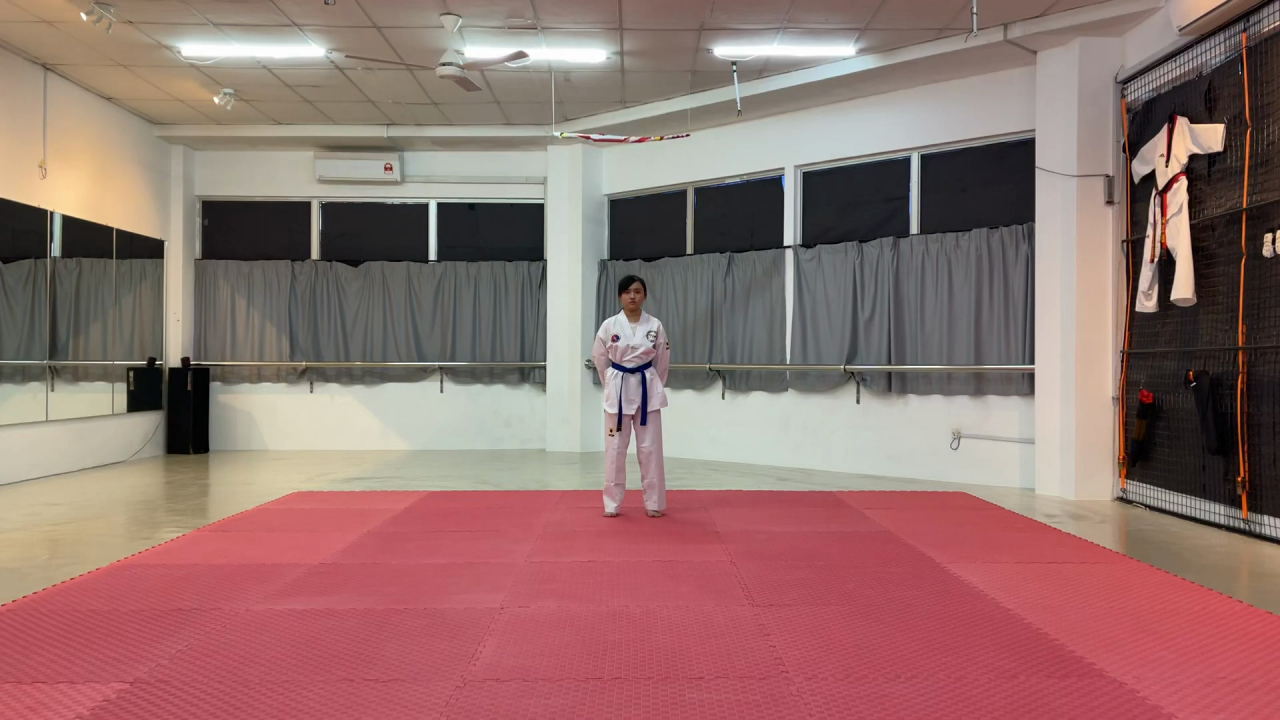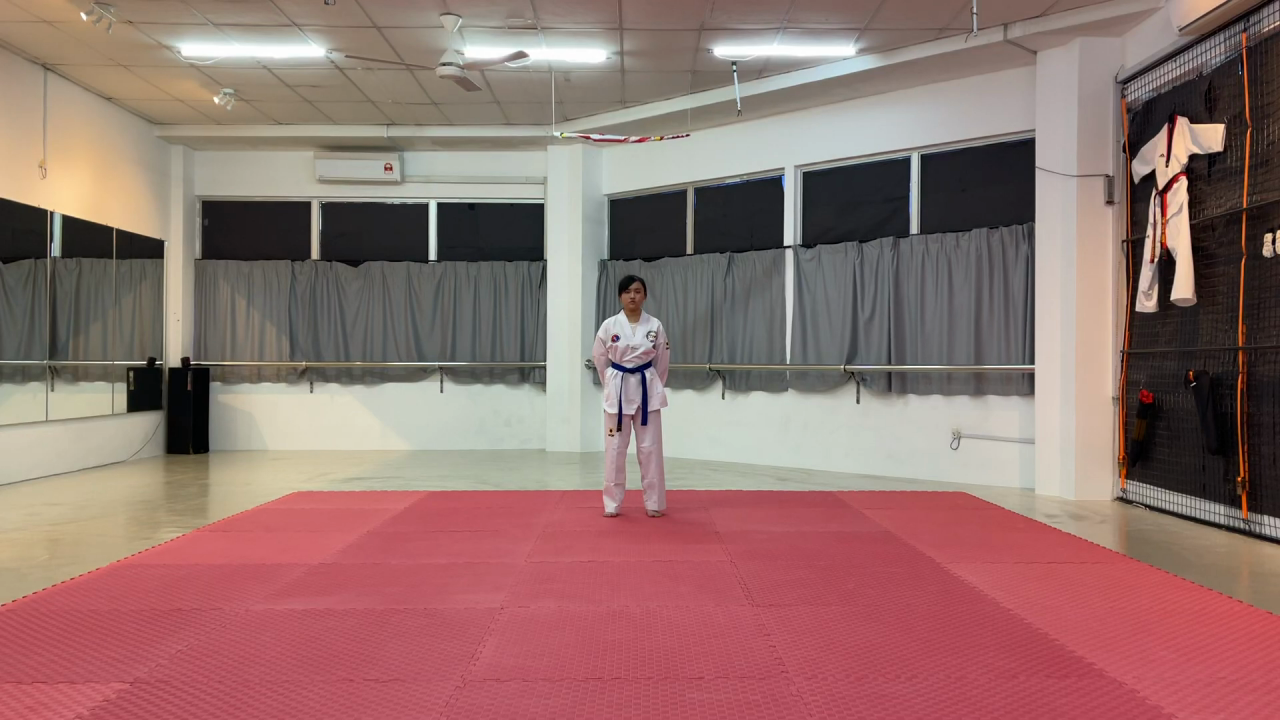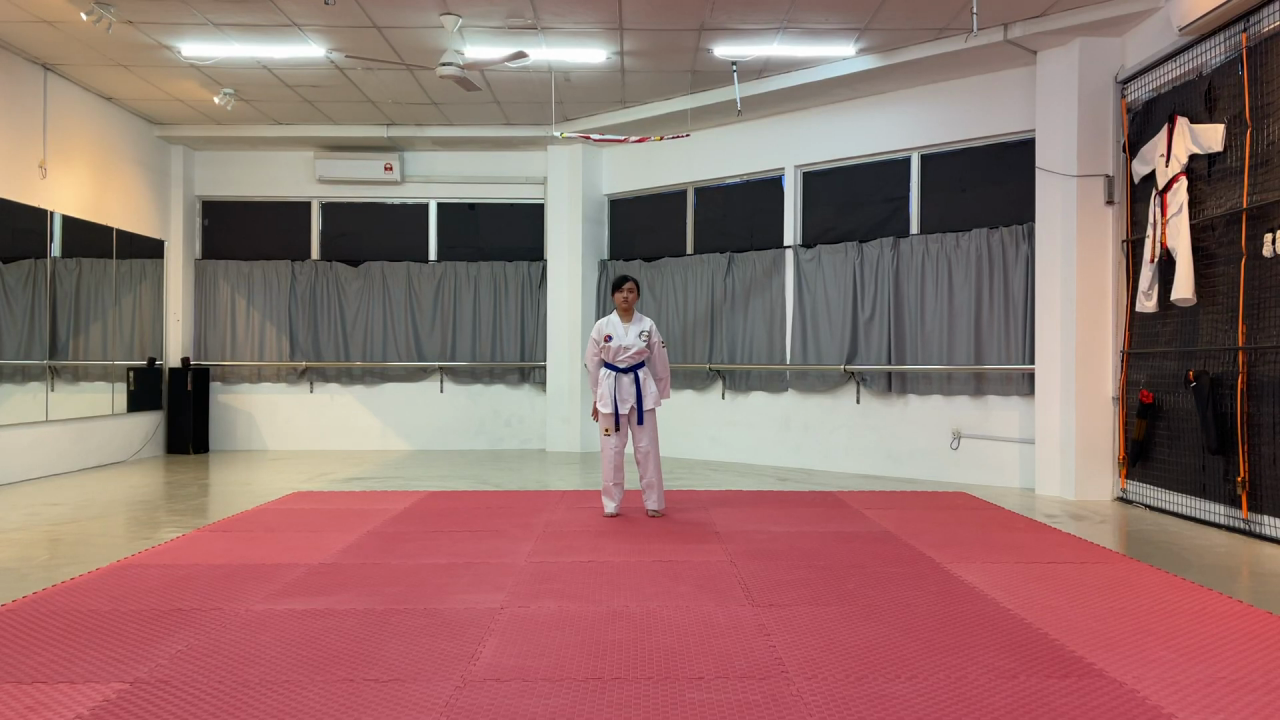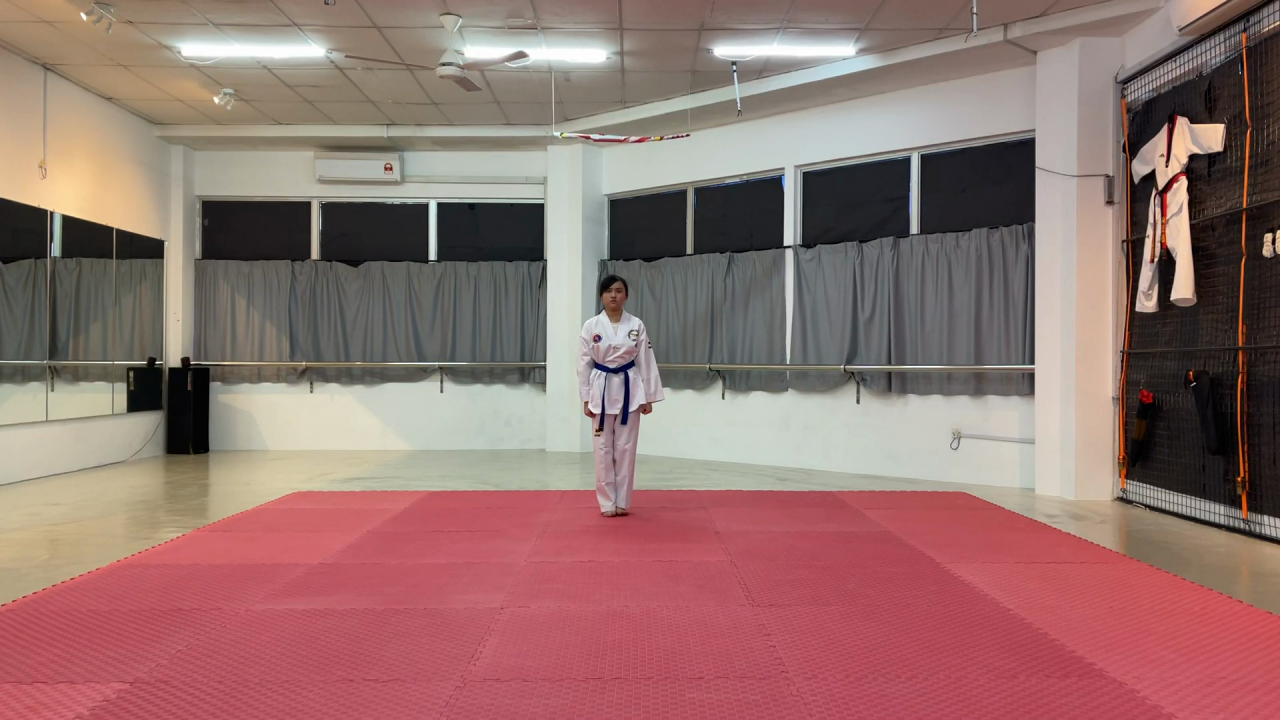
dt=0.4s
person 1, frame 1
left shoulder: (655, 326)
right shoulder: (609, 326)
left elbow: (662, 363)
right elbow: (600, 360)
left wrist: (651, 386)
right wrist: (614, 385)
left hip: (647, 389)
right hip: (618, 390)
left knee: (650, 447)
right knee: (615, 447)
left ankle: (654, 503)
right ankle: (612, 503)
person 1, frame 2
left shoulder: (655, 326)
right shoulder: (609, 326)
left elbow: (661, 362)
right elbow: (600, 360)
left wrist: (649, 385)
right wrist: (614, 385)
left hip: (646, 389)
right hip: (618, 389)
left knee: (650, 447)
right knee: (615, 447)
left ankle: (654, 503)
right ankle: (612, 502)
person 1, frame 3
left shoulder: (647, 325)
right shoulder: (602, 326)
left elbow: (660, 363)
right elbow: (593, 363)
left wrist: (658, 394)
right wrist: (596, 398)
left hip: (640, 389)
right hip: (611, 390)
left knee: (647, 447)
right knee: (612, 448)
left ankle: (654, 503)
right ankle: (611, 503)
person 1, frame 4
left shoulder: (636, 325)
right shoulder: (591, 326)
left elbow: (646, 362)
right elbow: (584, 364)
left wrist: (649, 397)
right wrist: (586, 399)
left hip: (629, 389)
right hip: (601, 389)
left knee: (625, 447)
right knee: (603, 447)
left ankle: (621, 502)
right ankle: (608, 502)
